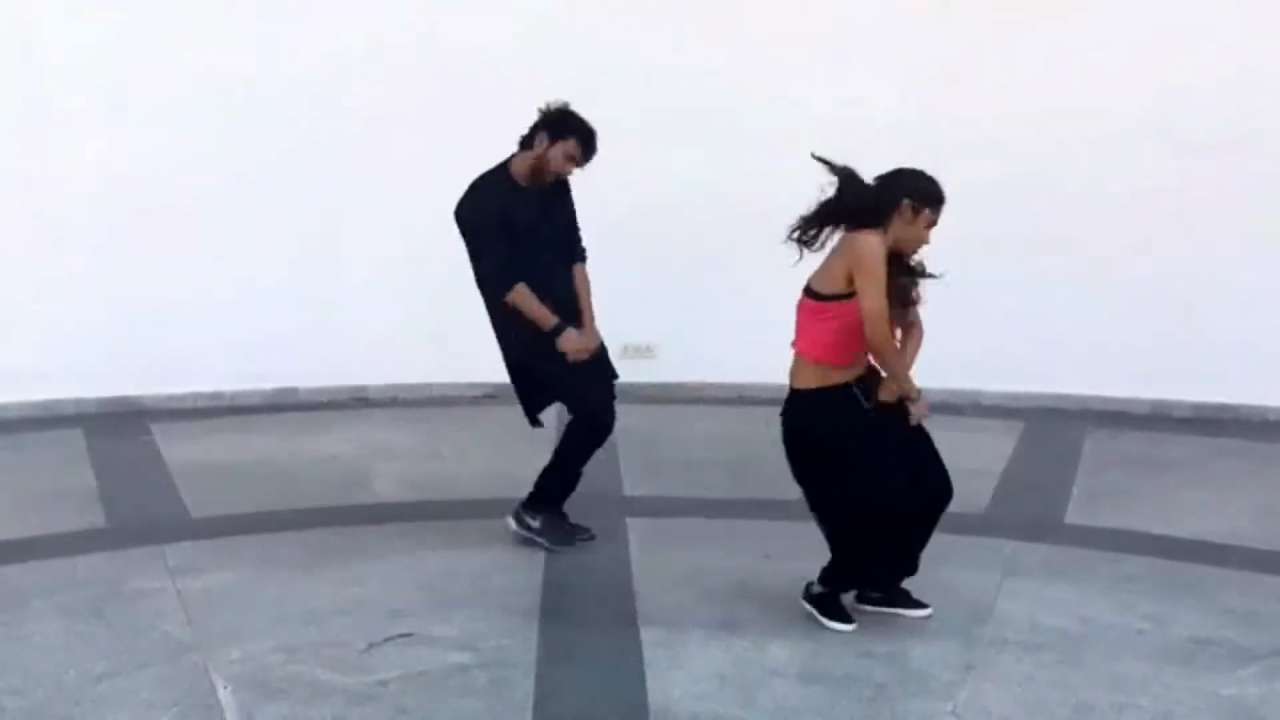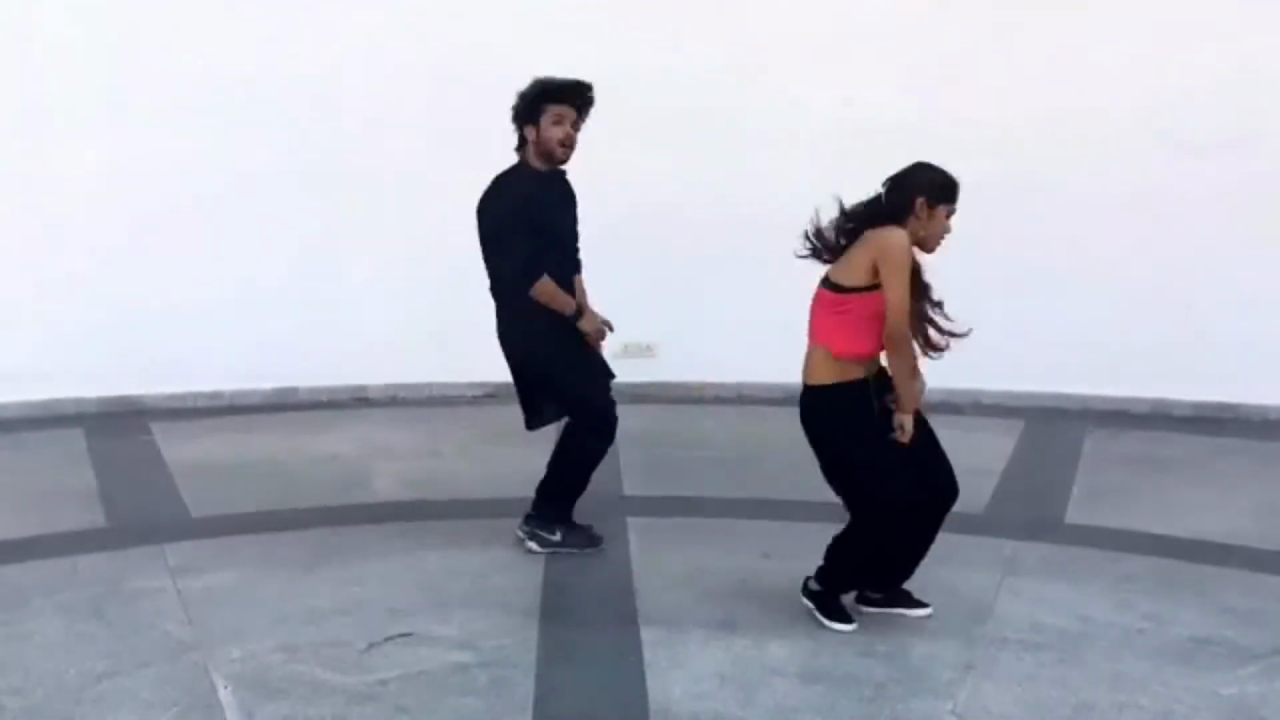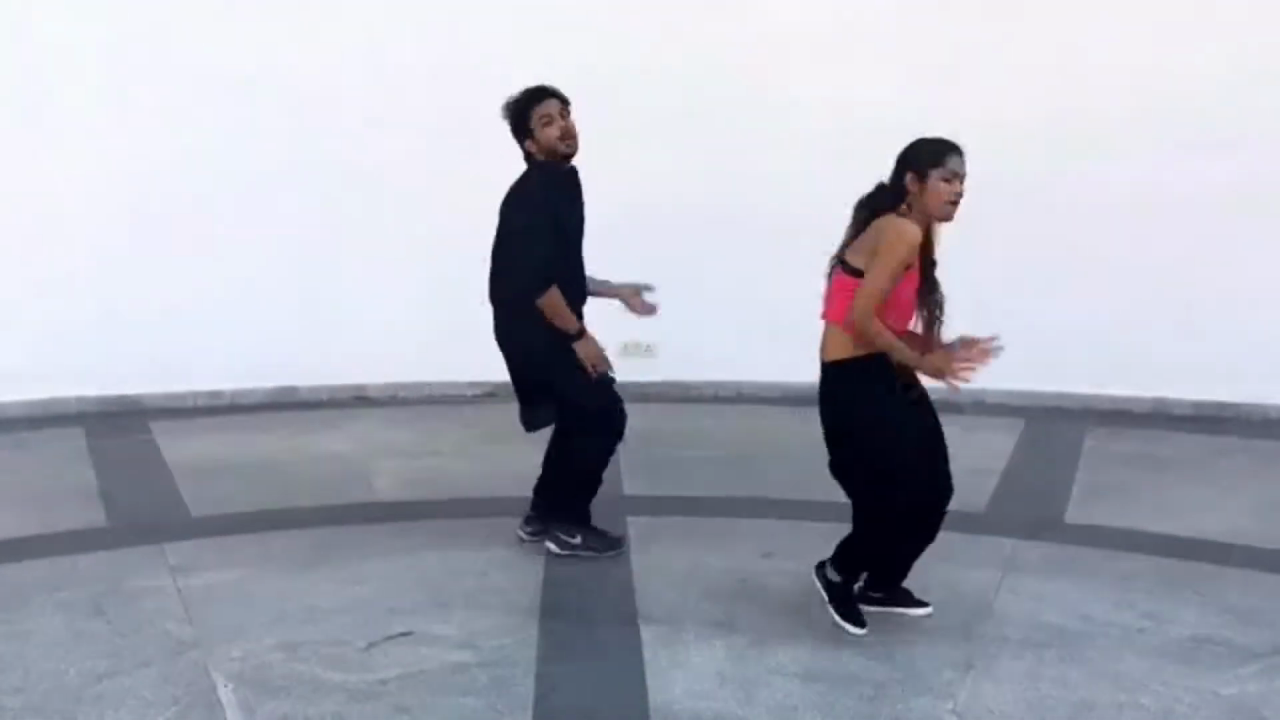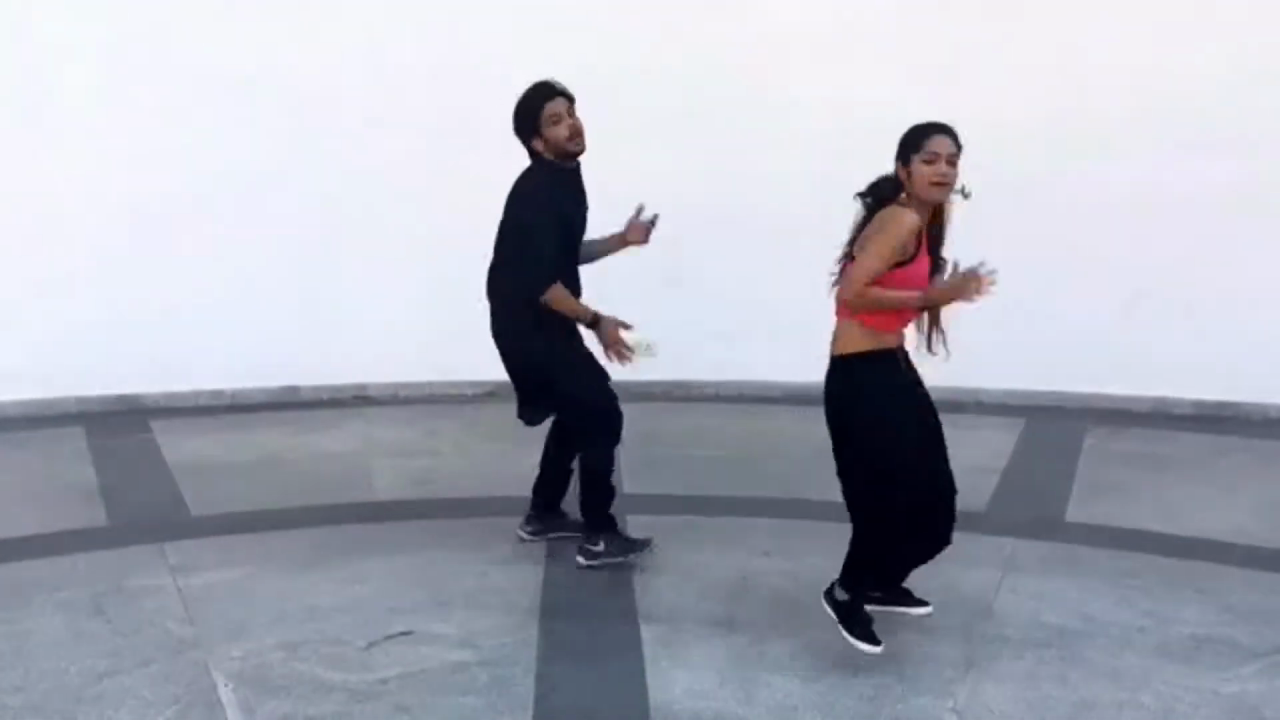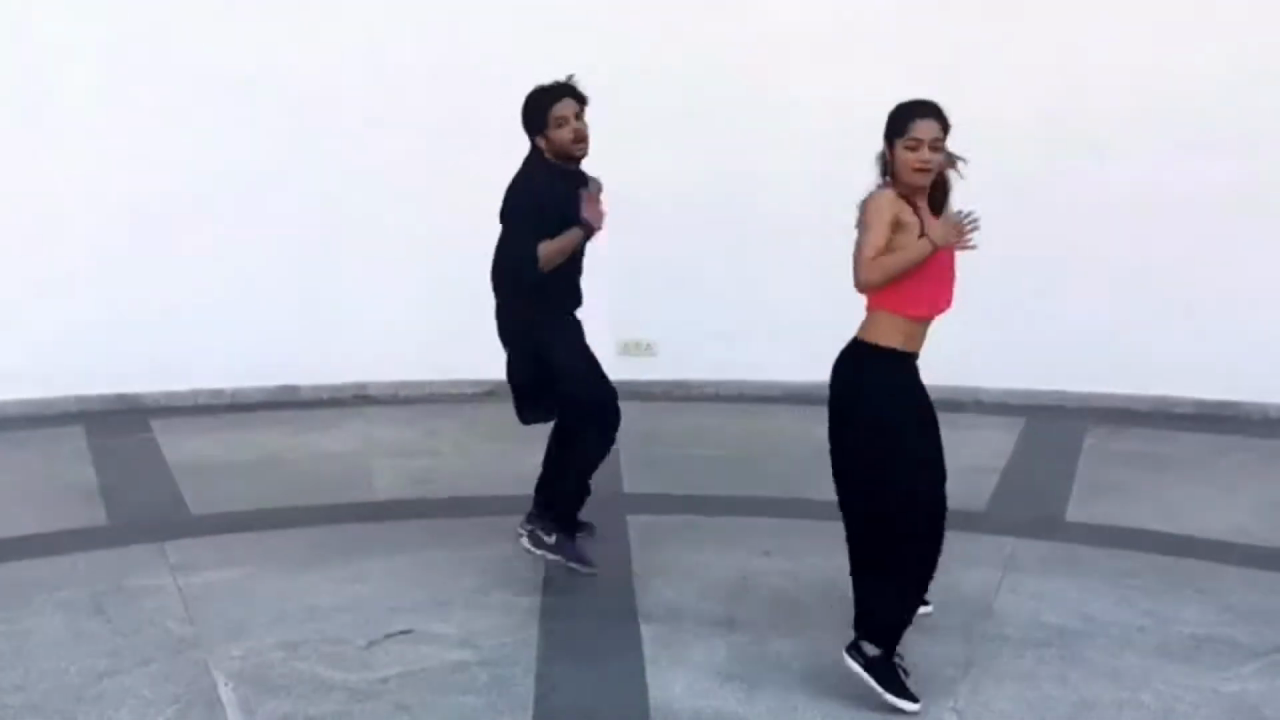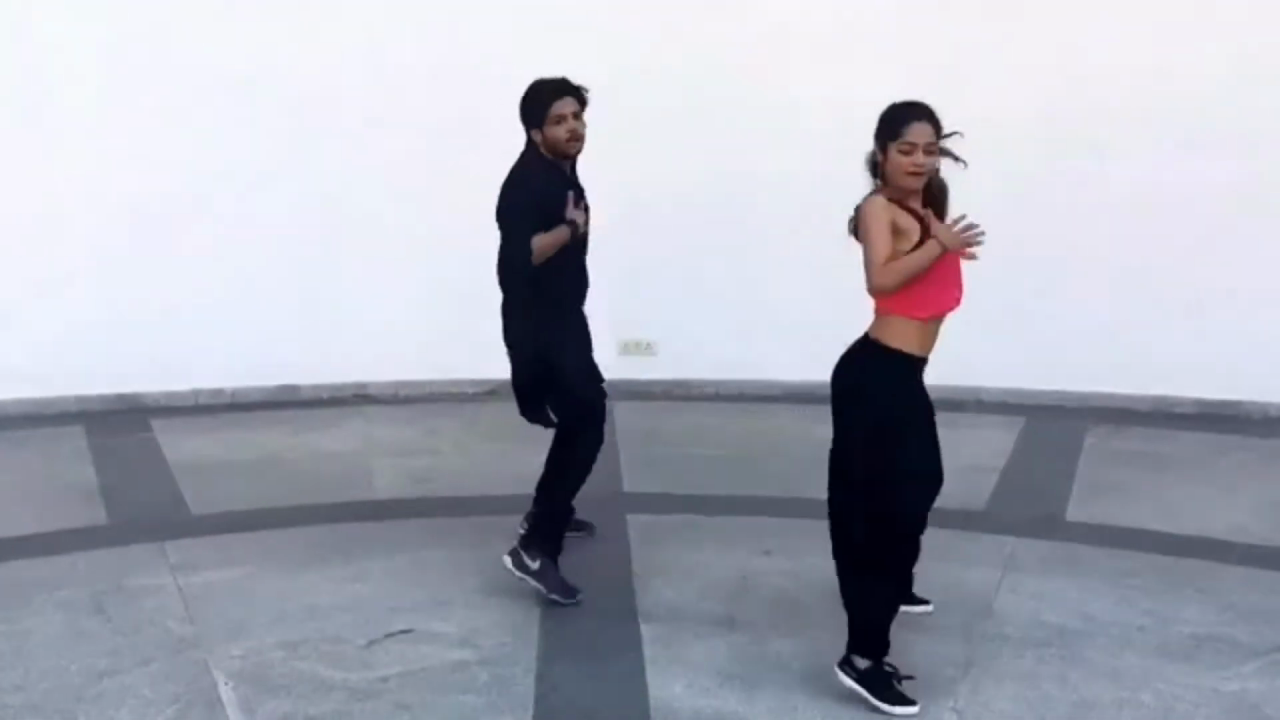
dt=0.1s
person 1, frame 1
left shoulder: (889, 261)
right shoulder: (864, 248)
left elbow: (910, 328)
right elbow: (878, 337)
left wrist: (895, 384)
right wrist: (909, 392)
left hip: (865, 389)
right hip: (820, 405)
left knee: (929, 489)
right knee: (880, 512)
left ankle: (876, 586)
right ankle: (825, 588)
person 1, frame 2
left shoulder: (890, 249)
right shoulder: (894, 245)
left elbow: (897, 339)
right elbow: (899, 335)
left wrist: (906, 402)
right wrist: (908, 399)
left hip: (867, 387)
right hip: (832, 399)
left knee: (935, 490)
right knee: (895, 505)
left ankle: (876, 584)
right ankle: (825, 582)
person 1, frame 3
left shoulder: (908, 235)
right shoulder: (901, 232)
right elbow: (862, 317)
left wrist: (943, 353)
right wrist: (921, 363)
left hip: (884, 371)
right hip: (852, 382)
left knee: (929, 486)
right knee: (908, 493)
left ankle: (881, 582)
right ankle: (839, 571)
person 1, frame 4
left shoulder: (923, 220)
right shoulder: (899, 220)
right elbow: (849, 294)
left wrist: (949, 293)
right wrist: (930, 296)
left hip: (889, 366)
right hip: (861, 374)
left knee: (925, 488)
right knee: (911, 497)
left ankle: (881, 582)
right ankle: (848, 592)
person 1, frame 5
left shoulder: (933, 206)
right shoulder: (884, 202)
right elbow: (866, 276)
left wrist: (941, 239)
right wrist: (933, 240)
left hip: (896, 370)
right hip: (871, 376)
left knee: (918, 496)
right knee: (899, 506)
left ankle: (889, 602)
right ankle: (874, 643)
person 1, frame 6
left shoulder: (923, 204)
right shoulder: (879, 207)
left elbow: (937, 275)
right elbow: (884, 278)
right wrist: (941, 239)
left hip: (893, 372)
right hip: (879, 376)
left knee: (915, 486)
right knee: (887, 509)
left ankle: (888, 586)
right ankle: (864, 657)
person 2, frame 1
left shoulder: (556, 188)
right shoulder: (481, 205)
left elbow: (574, 257)
right elbow: (502, 282)
left wrist: (587, 323)
right wrist: (559, 331)
left hip: (572, 325)
right hip: (533, 331)
left knee: (597, 416)
right knee: (593, 415)
left ankle: (545, 508)
right ankle: (535, 510)
person 2, frame 2
left shoulder: (556, 185)
right shoulder: (509, 194)
right elbow: (522, 272)
left wrist: (585, 313)
right wrist: (580, 313)
left hip: (553, 320)
right hip: (532, 326)
left knee: (590, 415)
right knee: (597, 417)
left ankle: (546, 516)
right ankle: (547, 524)
person 2, frame 3
left shoulder: (564, 184)
right shoulder: (533, 196)
right elbow: (536, 281)
left wrist: (615, 292)
right wrist: (579, 335)
left hip: (557, 327)
right hip: (531, 330)
left knee: (580, 420)
right knee: (605, 417)
left ankle: (543, 515)
right ankle: (567, 525)
person 2, frame 4
left shoulder: (565, 177)
right shoulder: (538, 190)
right elbow: (538, 278)
left wrist: (621, 241)
right wrist: (596, 323)
left hip: (545, 322)
right hip: (528, 325)
left knee: (577, 415)
right knee: (603, 415)
left ankle: (543, 516)
right ankle: (597, 535)
person 2, frame 5
left shoulder: (565, 176)
right shoulder: (534, 184)
right elbow: (528, 261)
left wrist: (586, 224)
right wrist: (583, 229)
left hip: (548, 315)
right hip: (532, 318)
left knee: (578, 412)
right knee: (600, 412)
left ankle: (545, 512)
right ankle: (553, 524)
person 2, frame 6
left shoulder: (560, 169)
right shoulder: (527, 180)
right elbow: (519, 256)
left wrist: (572, 222)
right wrist: (570, 227)
left hip: (561, 314)
right hip: (537, 320)
left knee: (580, 418)
right knee: (585, 424)
left ankle: (550, 511)
right ankle: (535, 550)
